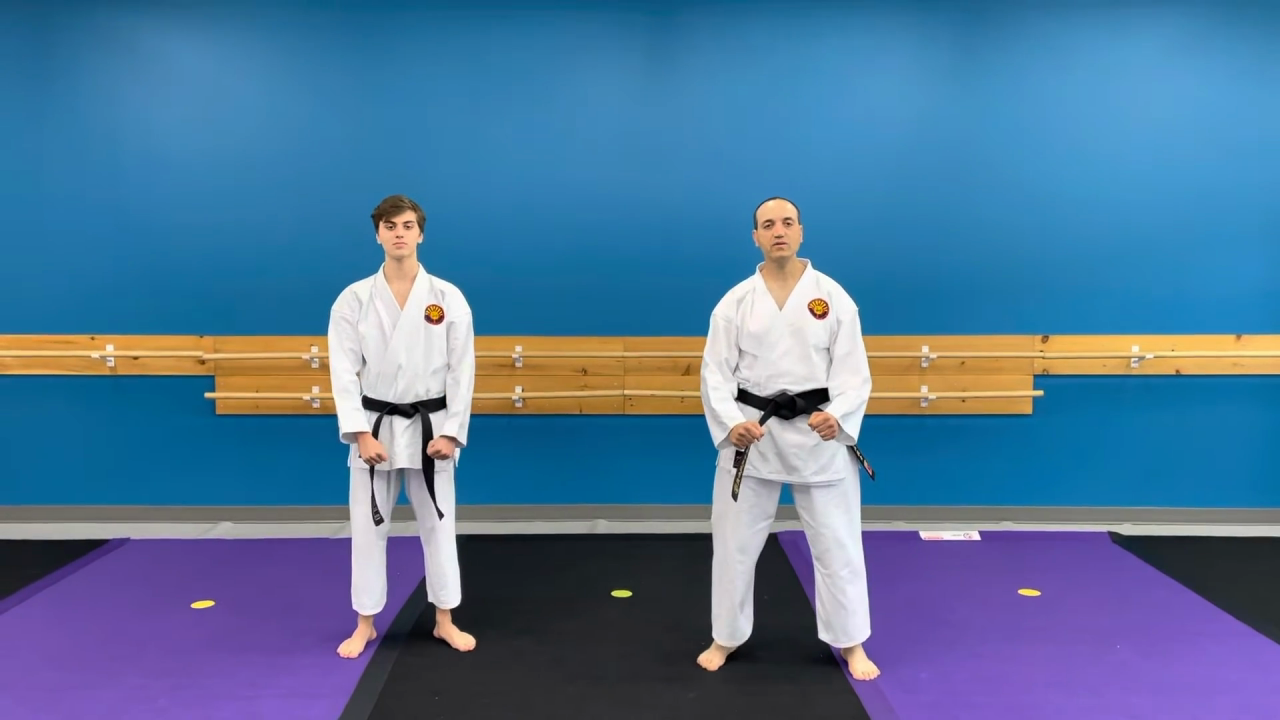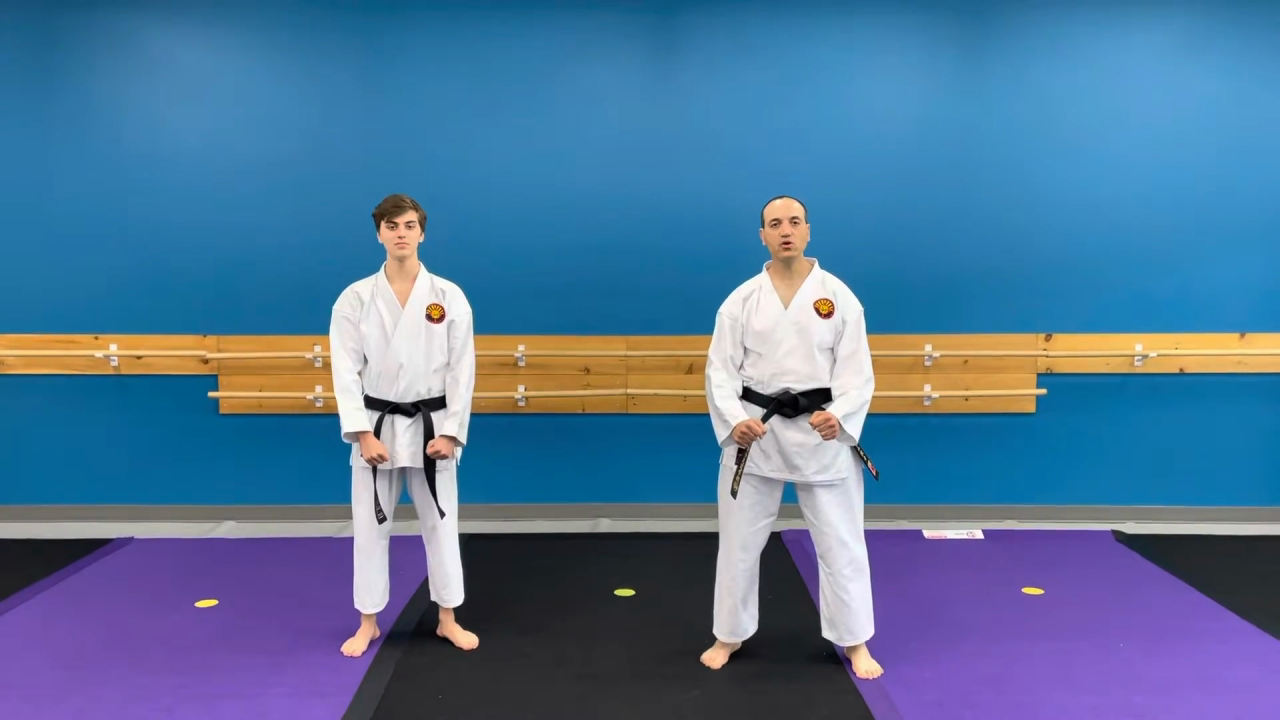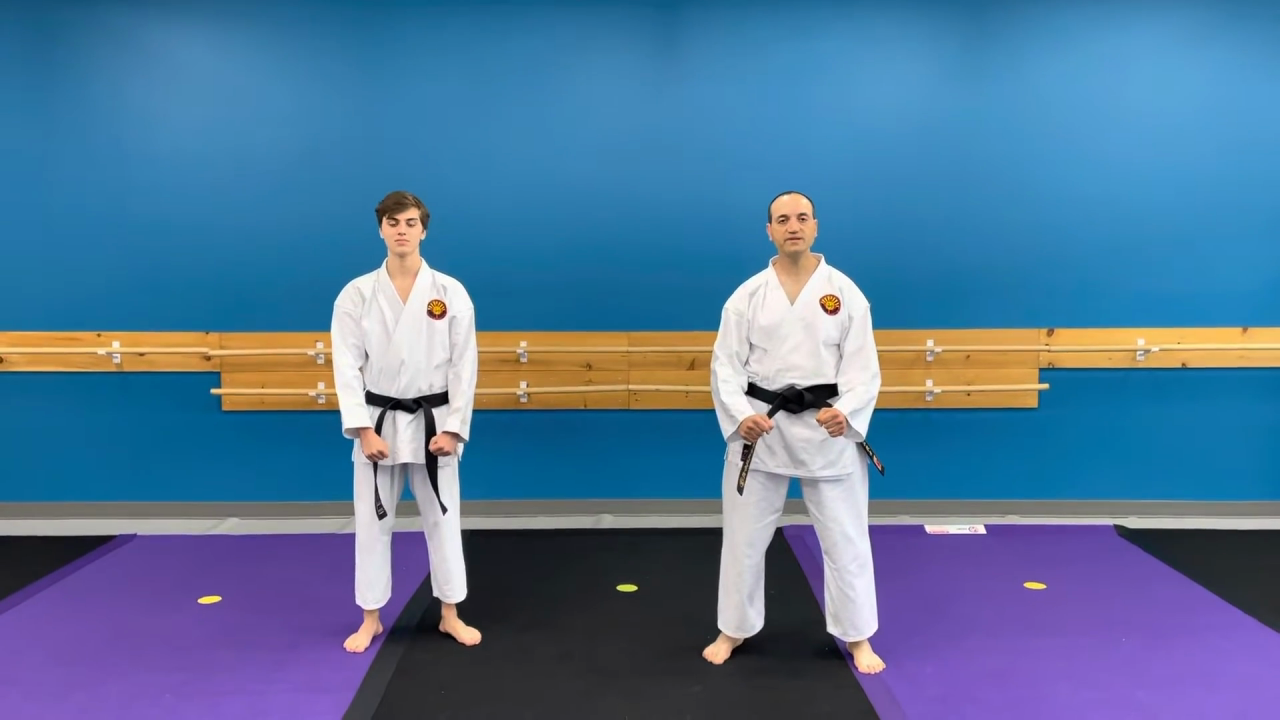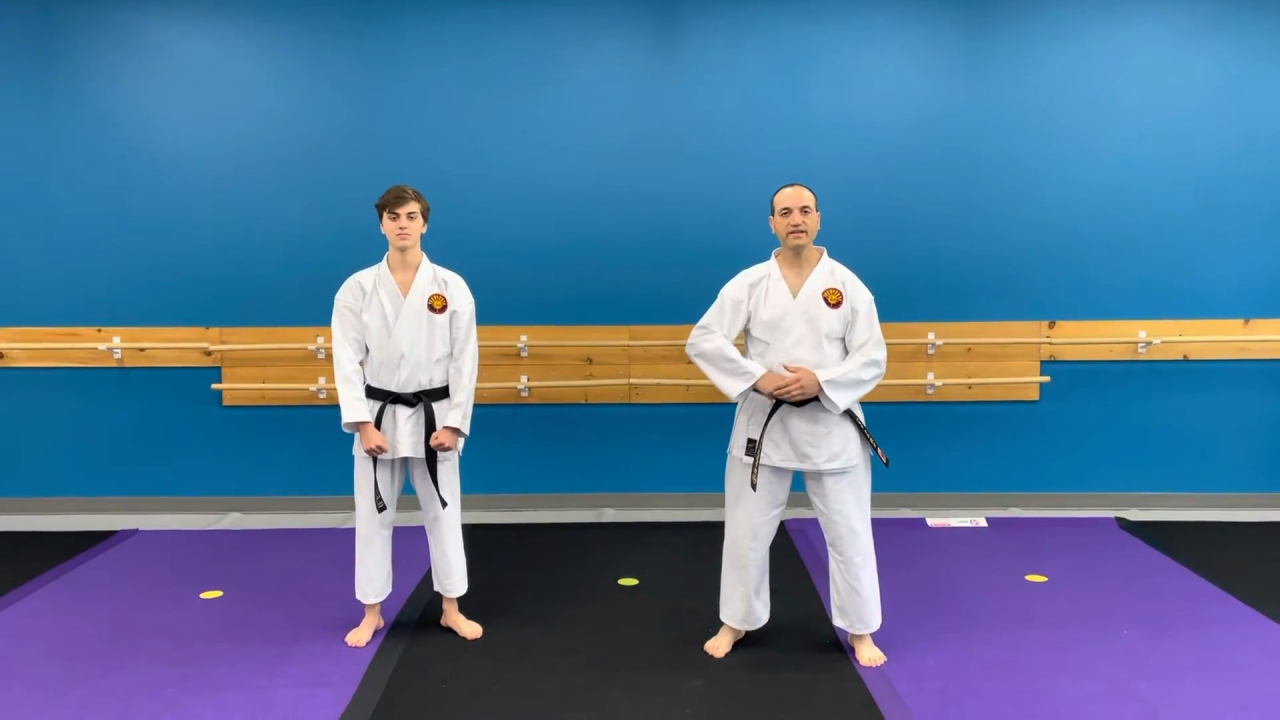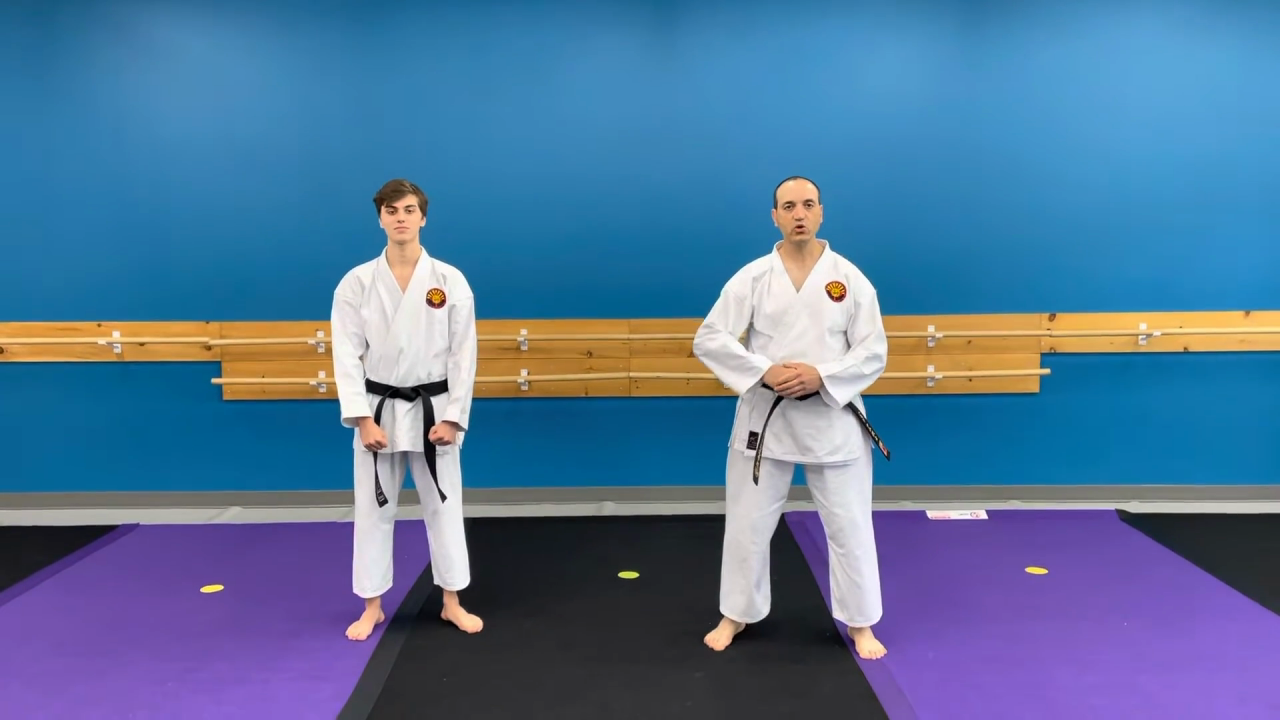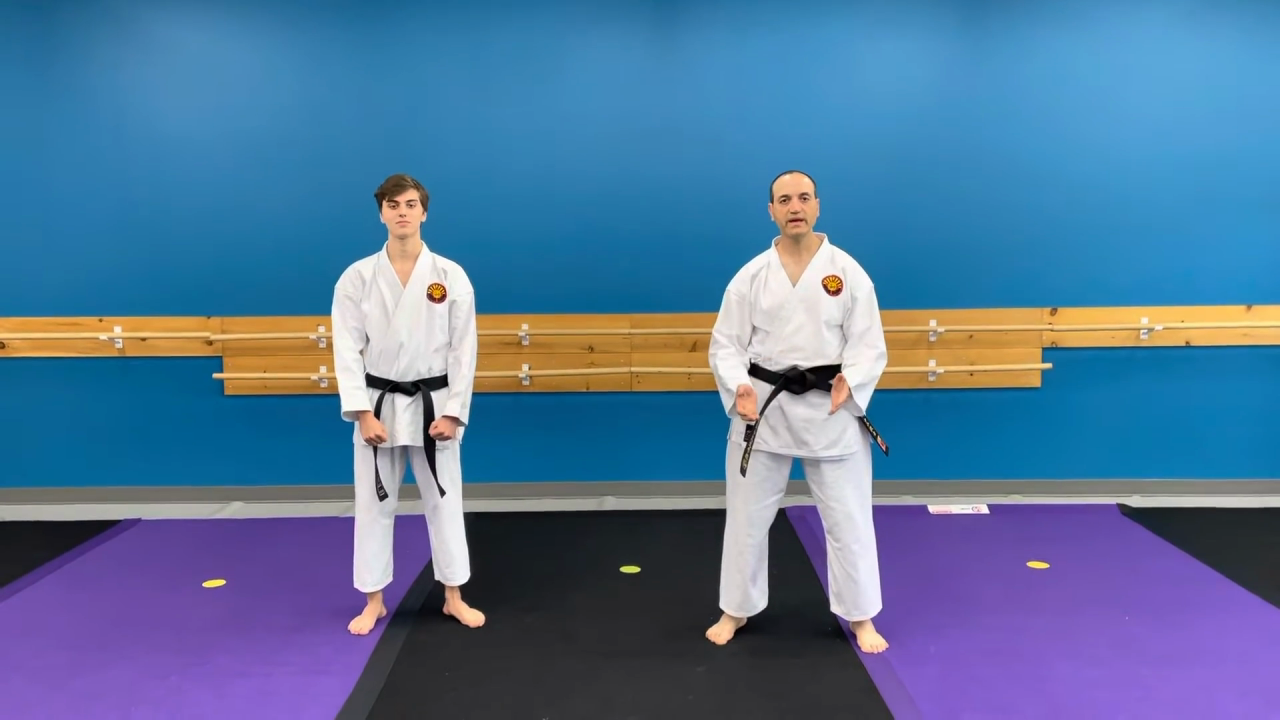
dt=0.5s
person 1, frame 1
left shoulder: (832, 296)
right shoulder: (735, 302)
left elbow: (853, 370)
right elbow: (716, 372)
left wrist: (838, 415)
right wrist: (730, 423)
left hip: (819, 433)
right hip: (752, 432)
left knee: (837, 543)
right knee: (735, 542)
left ankle: (851, 643)
right ankle: (727, 637)
person 1, frame 2
left shoulder: (838, 296)
right shoulder: (742, 299)
left elbow: (857, 371)
right elbow: (721, 369)
left wrist: (839, 416)
right wrist: (733, 421)
left hip: (823, 433)
right hip: (755, 431)
left knee: (840, 542)
right knee: (739, 540)
left ankle: (854, 641)
right ankle: (730, 635)
person 1, frame 3
left shoulder: (844, 291)
right shoulder: (748, 295)
left elbow: (863, 367)
right elbow: (726, 364)
left wrist: (847, 412)
right wrist: (740, 415)
left hip: (830, 428)
right hip: (760, 427)
left knee: (845, 539)
right knee: (745, 536)
left ankle: (857, 637)
right ankle: (733, 629)
person 1, frame 4
left shoulder: (847, 284)
right shoulder: (748, 283)
left elbow: (872, 358)
right elbow: (703, 340)
left wrist: (822, 382)
right wrist: (756, 377)
left hip: (830, 421)
right hip: (763, 420)
left knee: (849, 532)
right knee: (747, 530)
left ankle: (860, 630)
right ankle: (736, 622)
person 1, frame 5
left shoulder: (850, 278)
right shoulder: (751, 278)
left elbow: (872, 352)
right elbow: (710, 339)
left wrist: (824, 378)
right wrist: (763, 370)
left hip: (832, 415)
right hip: (765, 415)
left knee: (850, 525)
right knee: (748, 522)
left ankle: (860, 623)
right ankle: (736, 615)
person 1, frame 6
left shoulder: (847, 271)
right shoulder: (751, 275)
left elbow: (869, 344)
right elbow: (725, 343)
left wrist: (851, 383)
right wrist: (738, 388)
left hip: (831, 410)
right hip: (764, 407)
left knee: (848, 518)
right knee: (747, 516)
left ankle: (860, 617)
right ankle: (736, 610)
person 2, frame 1
left shoulder: (448, 297)
right shoulder: (353, 299)
left elbow: (461, 369)
right elbow: (344, 371)
left wrist: (451, 431)
right wrist: (360, 433)
left hip: (430, 426)
right hip: (375, 427)
left knee: (438, 524)
right knee: (368, 526)
left ankle: (444, 620)
right ankle: (365, 623)
person 2, frame 2
left shoulder: (449, 296)
right shoulder: (355, 298)
left elbow: (461, 369)
right elbow: (346, 370)
left wrist: (450, 432)
right wrist: (363, 433)
left hip: (432, 425)
right hip: (378, 426)
left knee: (440, 522)
right knee: (370, 525)
left ankle: (448, 619)
right ankle: (368, 622)
person 2, frame 3
left shoulder: (450, 292)
right shoulder: (356, 294)
left elbow: (463, 365)
right elbow: (347, 366)
left wrist: (452, 428)
right wrist: (364, 429)
left hip: (433, 421)
right hip: (378, 422)
left knee: (442, 518)
right knee: (372, 521)
left ankle: (450, 614)
right ankle: (371, 618)
person 2, frame 4
left shoulder: (451, 286)
right shoulder: (357, 288)
left elbow: (464, 359)
right elbow: (347, 360)
left wrist: (454, 423)
right wrist: (363, 423)
left hip: (434, 415)
right hip: (379, 415)
left knee: (443, 511)
right knee: (373, 514)
left ankle: (451, 609)
right ankle: (372, 613)
person 2, frame 5
left shoulder: (450, 281)
right shoulder: (356, 283)
left elbow: (463, 354)
right elbow: (347, 355)
left wrist: (453, 417)
right wrist: (363, 419)
left hip: (433, 409)
right hip: (379, 410)
left knee: (444, 505)
right knee: (373, 509)
left ankle: (452, 602)
right ankle: (372, 606)
person 2, frame 6
left shoulder: (450, 275)
right shoulder: (357, 277)
left elbow: (463, 348)
right elbow: (347, 349)
left wrist: (452, 412)
right wrist: (363, 413)
left hip: (433, 404)
right hip: (379, 404)
left knee: (443, 500)
right knee: (373, 503)
left ankle: (453, 597)
right ankle: (373, 601)
